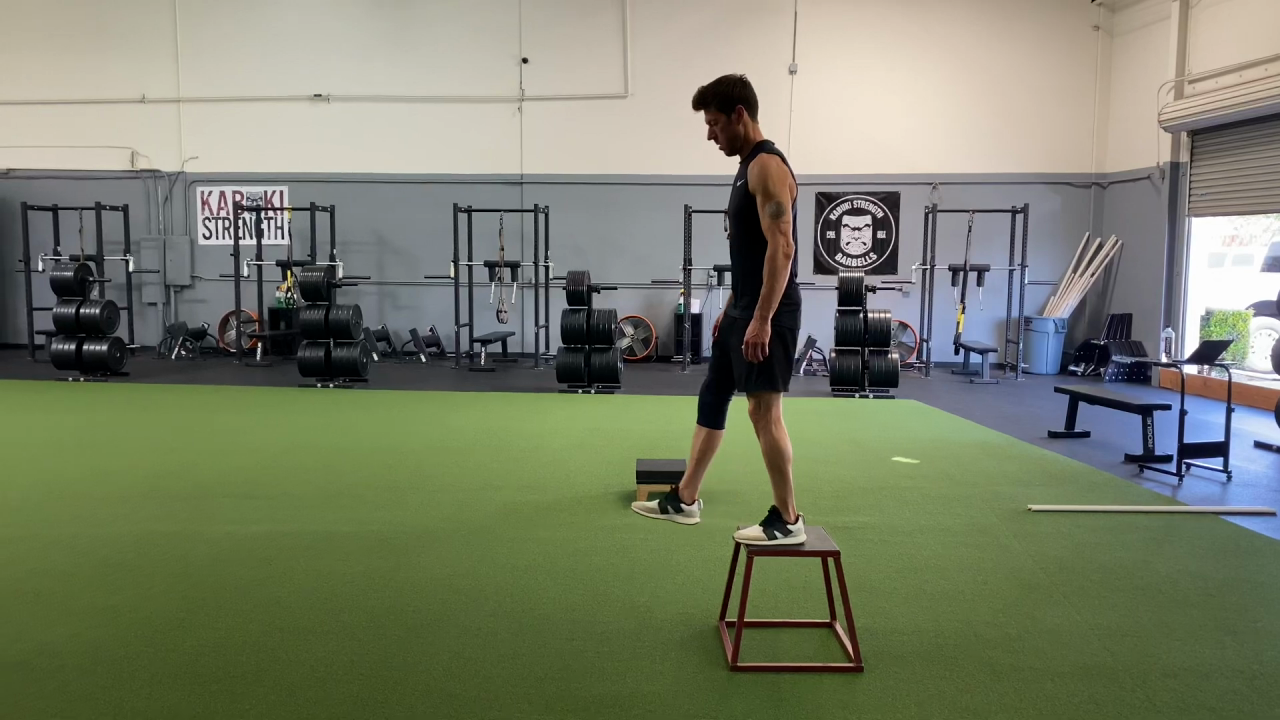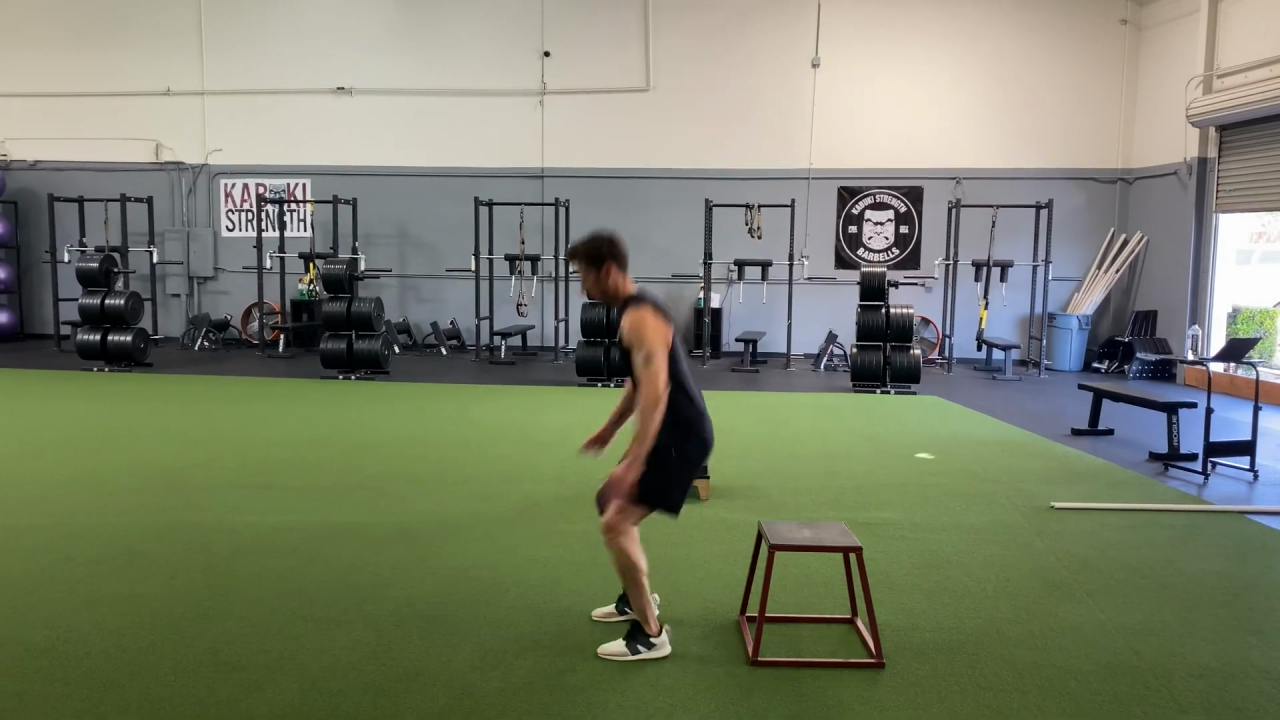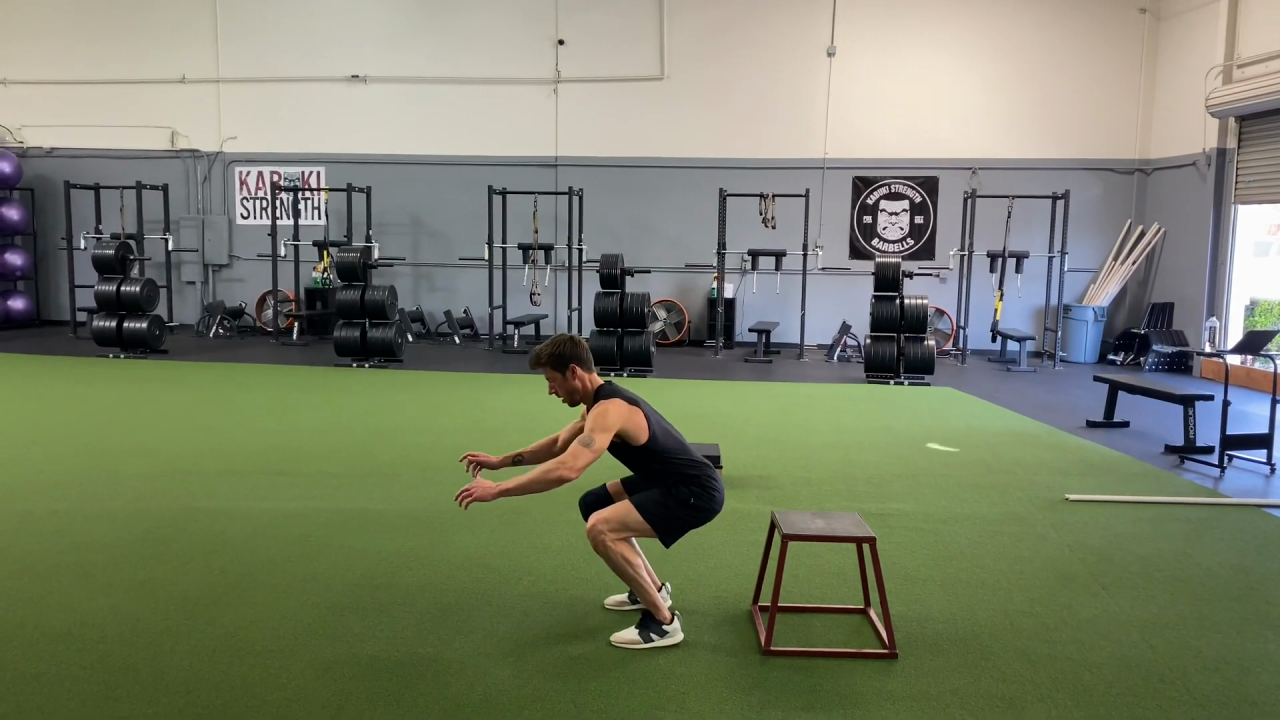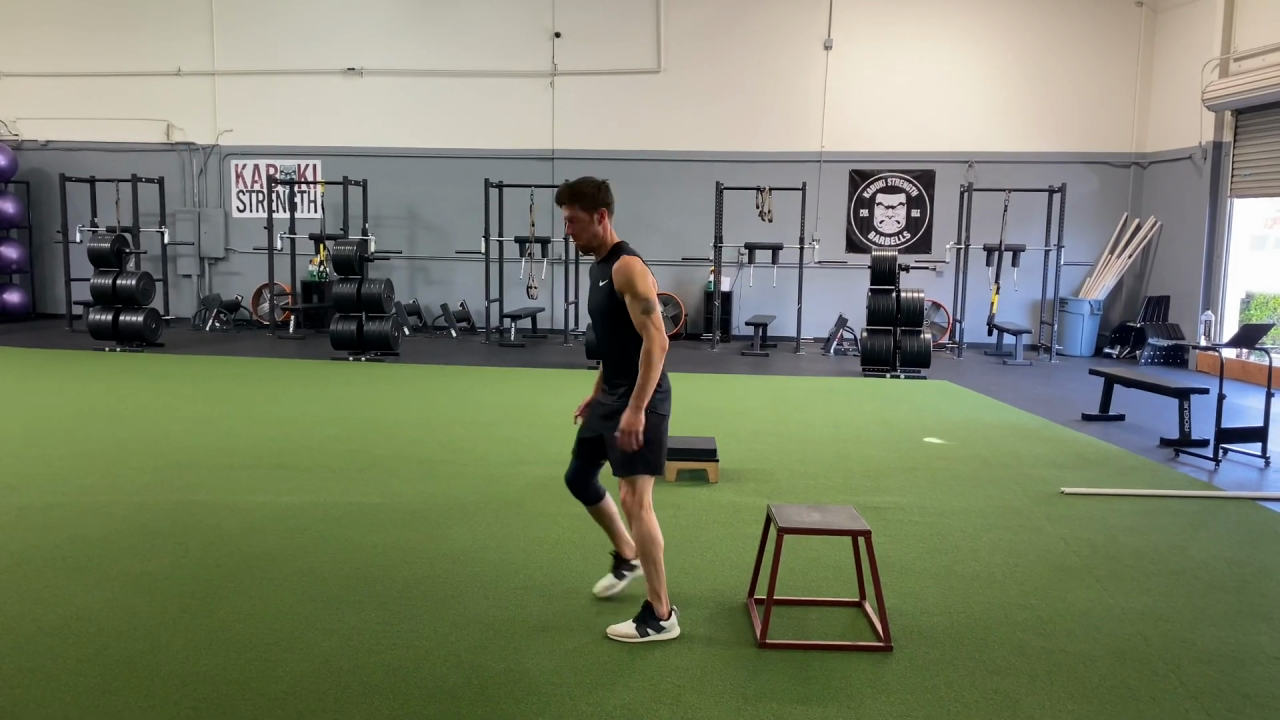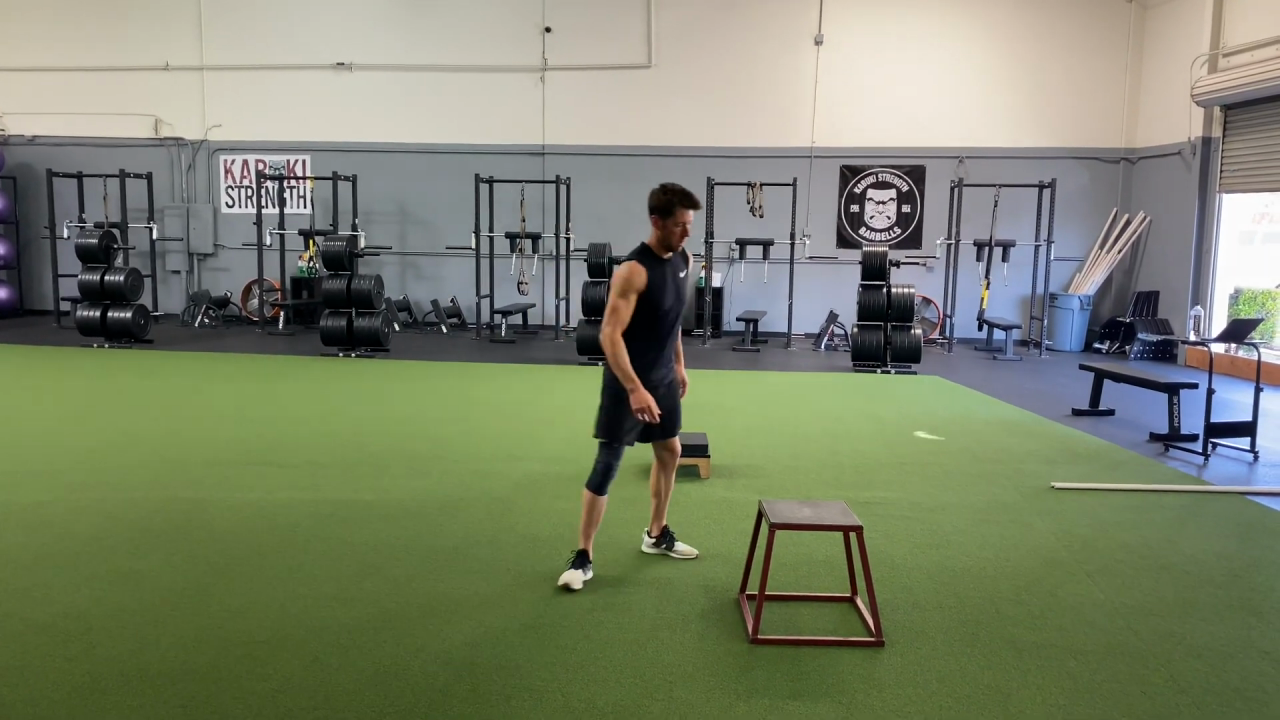
dt=1s
person 1, frame 1
left shoulder: (767, 166)
right shoulder: (749, 167)
left elbow: (781, 249)
left wrist: (762, 321)
right wrist: (731, 310)
left hip: (768, 313)
right hip: (744, 310)
left knee: (764, 413)
right knee: (712, 399)
left ankle: (786, 521)
right ankle: (684, 499)
person 1, frame 2
left shoulder: (638, 318)
right shoulder: (637, 311)
left elbow: (655, 392)
left wrist: (632, 464)
right wrist: (609, 429)
left hip: (679, 440)
right hip: (672, 433)
left knee: (616, 523)
right knee: (611, 502)
left ankle: (650, 634)
right ankle: (633, 598)
person 1, frame 3
left shoulder: (608, 410)
right shoulder: (603, 401)
left elbow: (566, 469)
right elbow: (559, 444)
left wrist: (496, 490)
right wrist: (500, 461)
left hip: (696, 493)
right hip: (672, 481)
left knee: (600, 528)
right knee: (593, 505)
left ankle: (663, 621)
right ankle: (652, 588)
person 1, frame 4
left shoulder: (627, 268)
right shoulder: (600, 266)
left elbow: (656, 341)
left wrist: (636, 408)
right wrist: (596, 393)
left hip: (639, 400)
right hip: (612, 397)
left knee: (635, 501)
right knee: (579, 480)
left ankle: (660, 615)
right ankle: (627, 558)
person 1, frame 5
left shoulder: (683, 259)
right shoulder: (634, 270)
right elbow: (610, 334)
left wrist: (679, 364)
right wrist: (635, 390)
left hip: (663, 375)
right hip: (629, 380)
left knee: (670, 452)
right knee: (606, 465)
left ankle: (657, 533)
right ankle: (582, 557)
